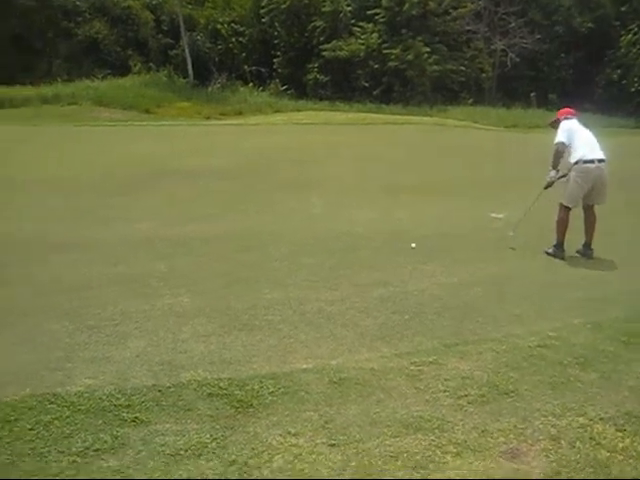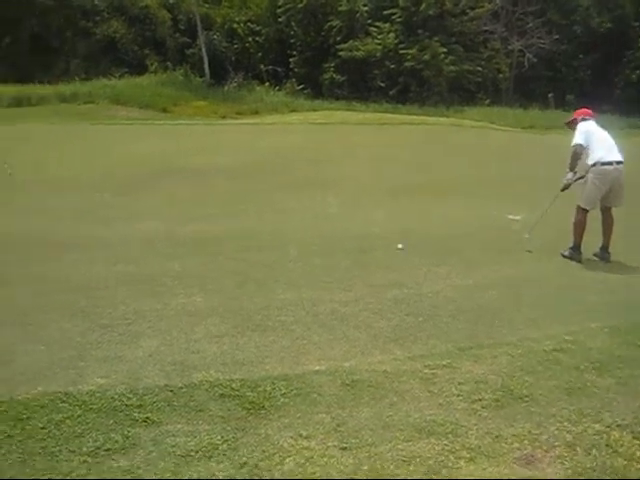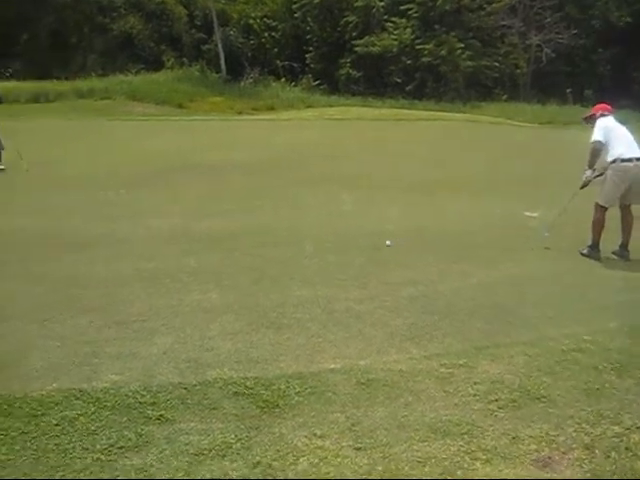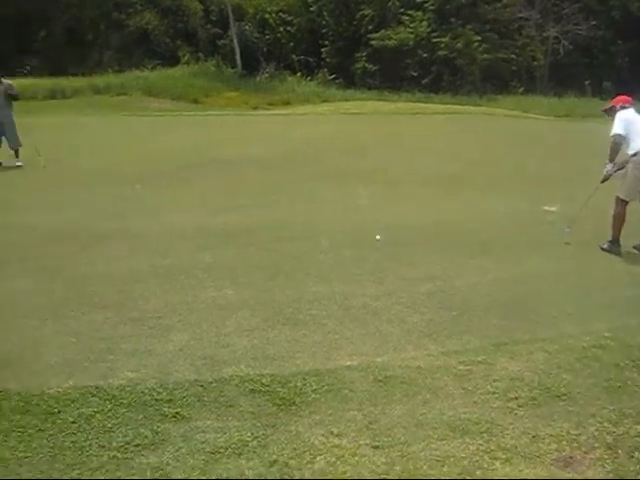
dt=0.1s
person 1, frame 1
left shoulder: (566, 124)
right shoulder: (583, 129)
left elbow: (559, 148)
left wrist: (553, 170)
left hip: (583, 168)
right hip: (600, 167)
left knee: (564, 207)
right knee: (589, 207)
left ankle: (558, 248)
right ankle: (587, 248)
person 1, frame 2
left shoulder: (583, 126)
right shoulder: (600, 130)
left elbow: (577, 150)
left wrist: (570, 172)
right wrist: (583, 174)
left hip: (601, 170)
right hip: (618, 169)
left knee: (582, 209)
right knee: (606, 209)
left ankle: (575, 250)
right ankle: (605, 250)
person 1, frame 3
left shoulder: (602, 122)
right shoulder: (619, 126)
left elbow: (597, 147)
left wrist: (589, 170)
right wrist: (598, 172)
left hip: (622, 167)
left knee: (600, 207)
right knee: (626, 207)
left ankle: (594, 249)
right ankle: (624, 248)
person 1, frame 4
left shoulder: (622, 115)
left elbow: (617, 140)
left wrist: (610, 164)
right wrist: (620, 165)
left knee: (621, 201)
left ankle: (614, 243)
